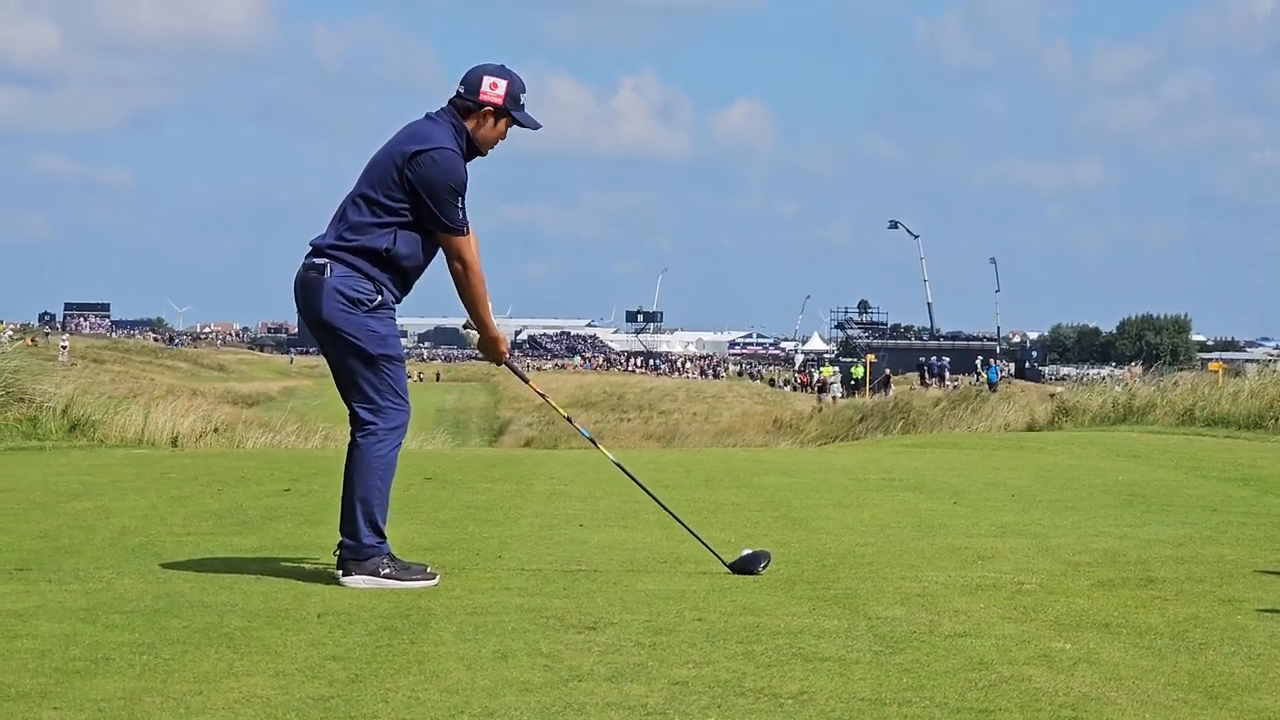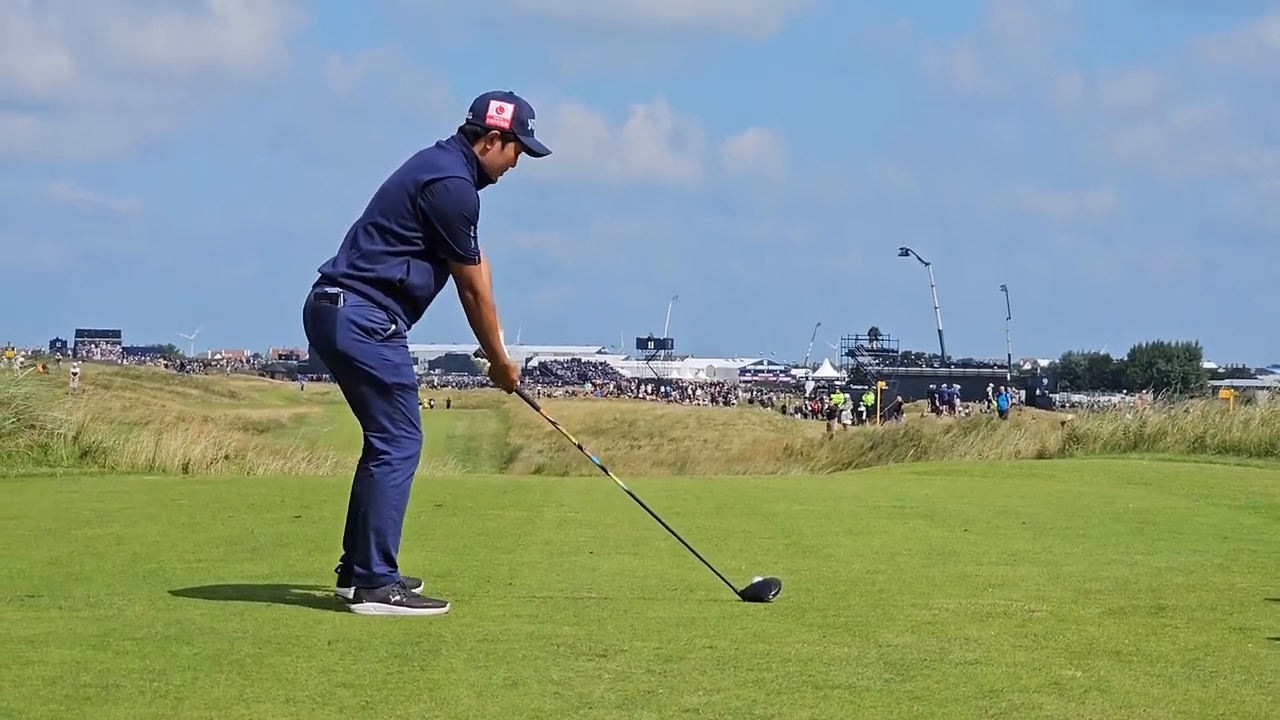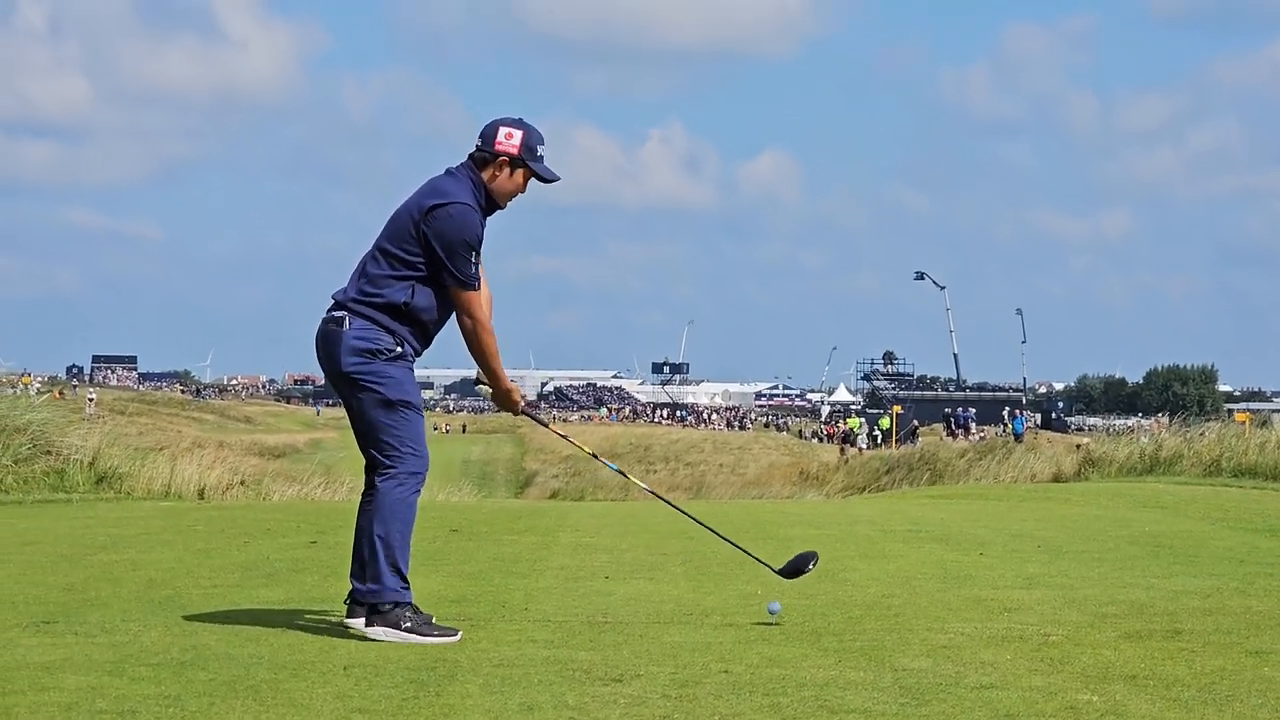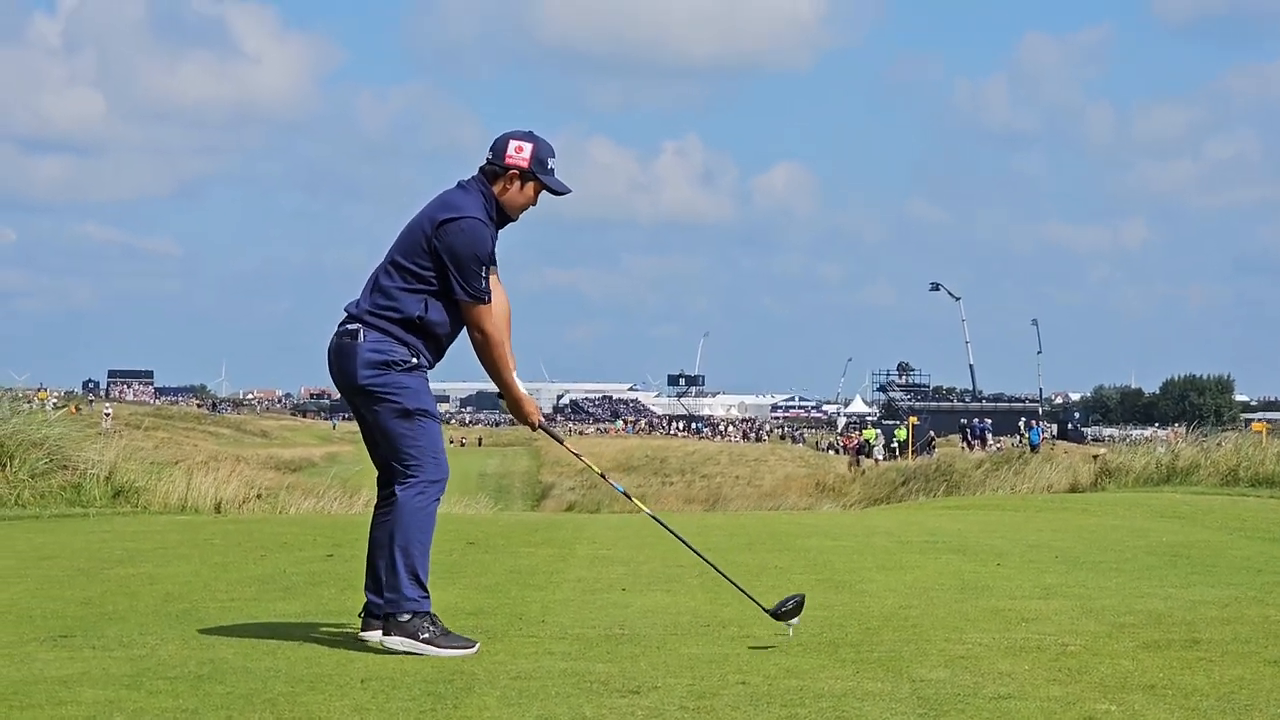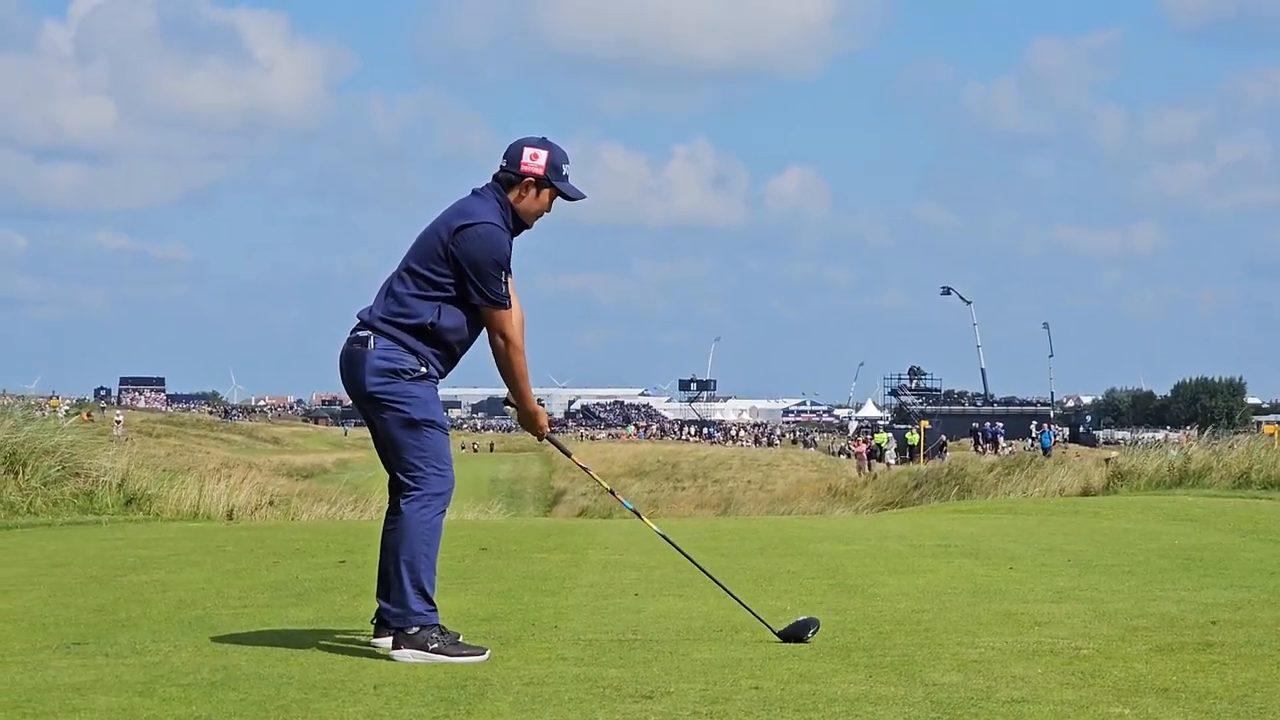
dt=0.5s
person 1, frame 1
left shoulder: (433, 137)
right shoulder: (439, 156)
left elbow: (464, 237)
right elbow: (461, 258)
left wrist: (484, 319)
right wrist: (489, 333)
left hip: (332, 285)
right hip: (353, 290)
left knee: (376, 417)
right knee: (385, 416)
left ankle: (357, 547)
right ankle: (366, 556)
person 1, frame 2
left shoulder: (442, 166)
right shoulder: (451, 184)
left elbow: (477, 262)
right elbow: (473, 288)
left wrist: (497, 346)
right wrist: (500, 361)
left hip: (337, 312)
right hip: (363, 319)
left knee: (385, 442)
right knee: (398, 446)
left ankle: (357, 569)
right ankle: (377, 584)
person 1, frame 3
left shoulder: (457, 196)
right shoulder: (455, 210)
left elbow: (478, 290)
right elbow: (472, 315)
left wrist: (493, 372)
right wrist: (501, 383)
left hip: (355, 340)
right hip: (371, 342)
left knee: (391, 466)
right knee: (404, 466)
left ankle: (366, 599)
right ankle: (388, 604)
person 1, frame 4
left shoulder: (469, 209)
right shoulder: (466, 224)
left elbow: (496, 299)
right elbow: (484, 328)
left wrist: (512, 380)
right wrist: (515, 397)
left hip: (368, 354)
right hip: (385, 356)
left knee: (402, 478)
right knee: (425, 474)
left ankle: (382, 611)
right ankle: (408, 614)
person 1, frame 5
left shoulder: (484, 217)
right shoulder: (484, 231)
left elbow: (509, 310)
right elbow: (504, 334)
left wrist: (522, 397)
right wrist: (528, 407)
left hip: (379, 361)
right hip: (396, 363)
left knee: (414, 487)
right knee: (429, 486)
left ankle: (393, 618)
right ankle: (415, 627)
